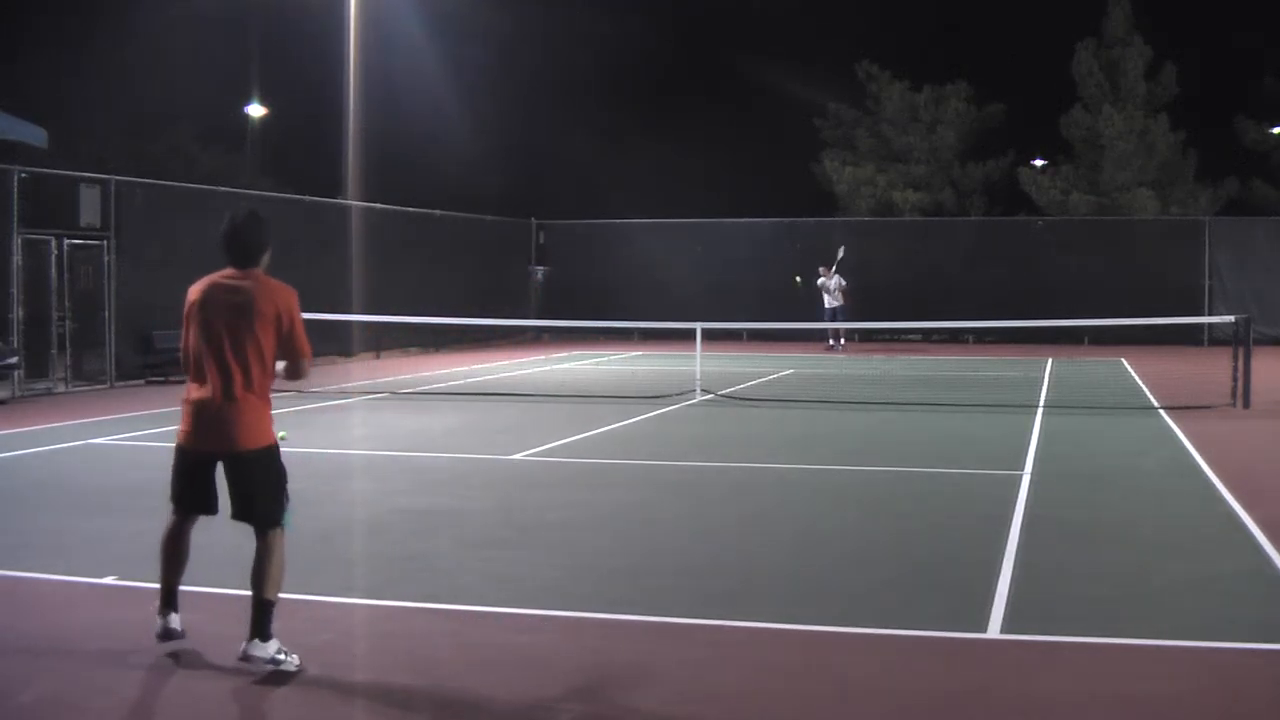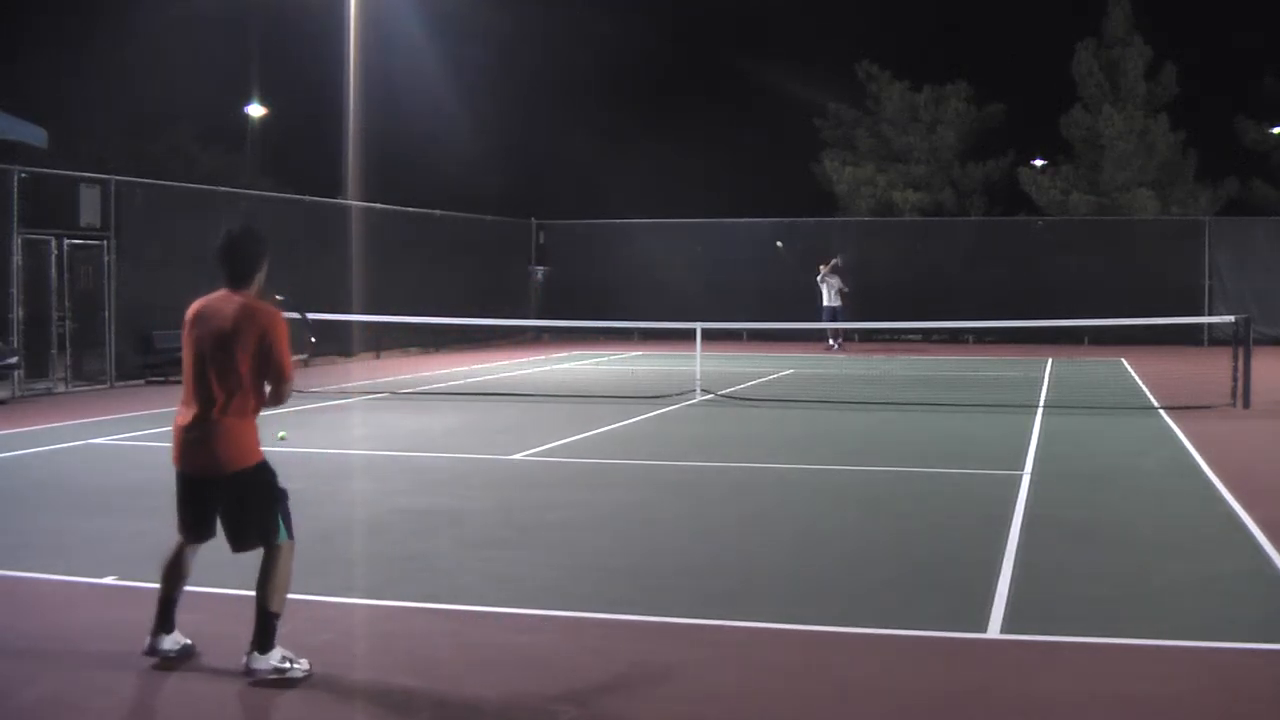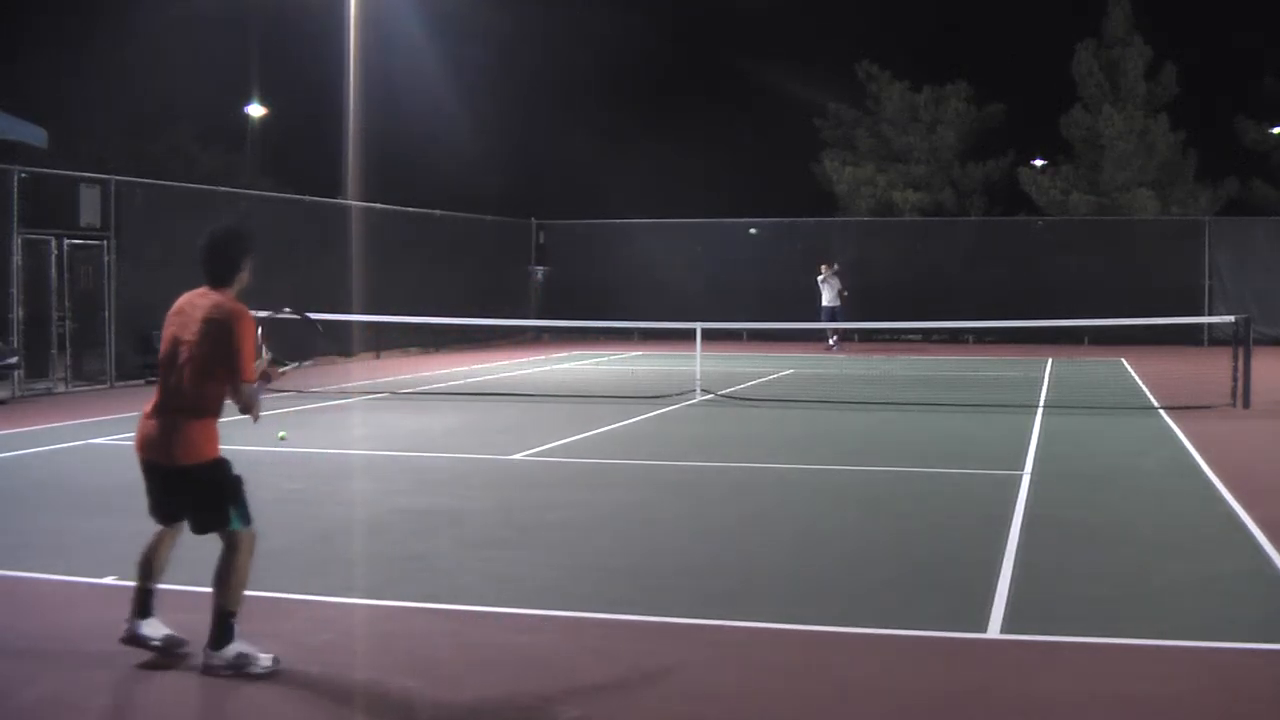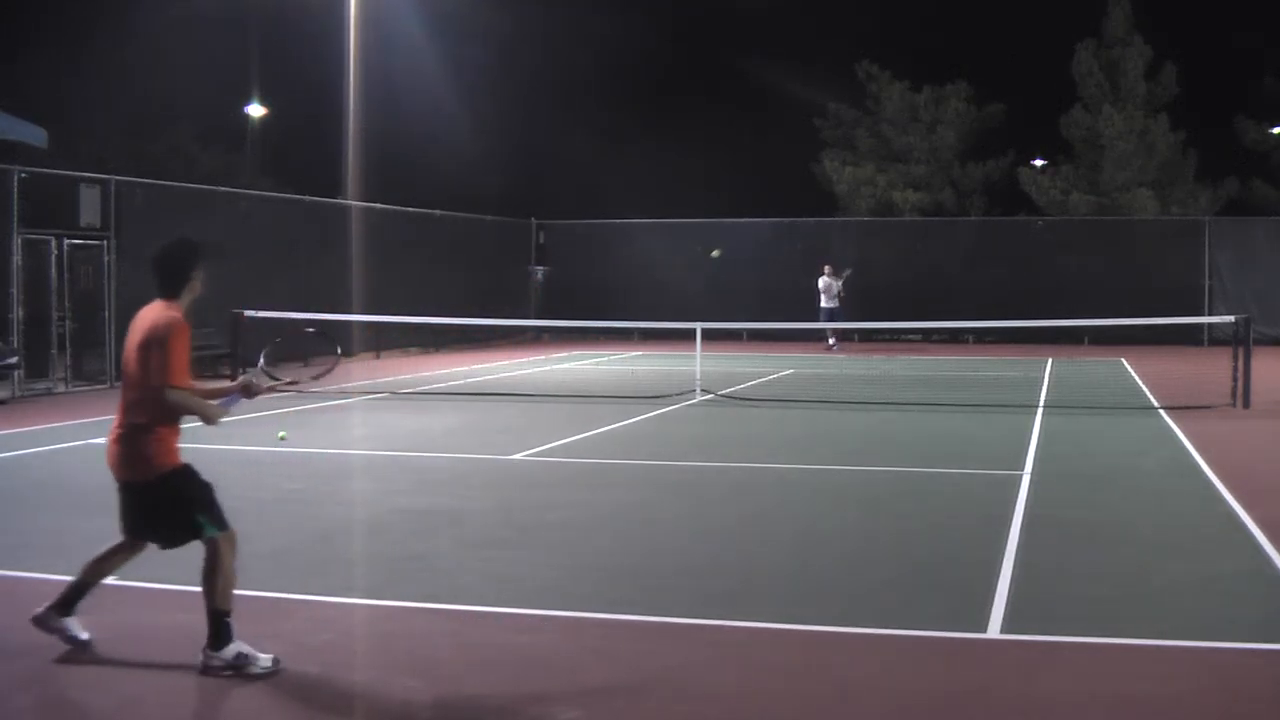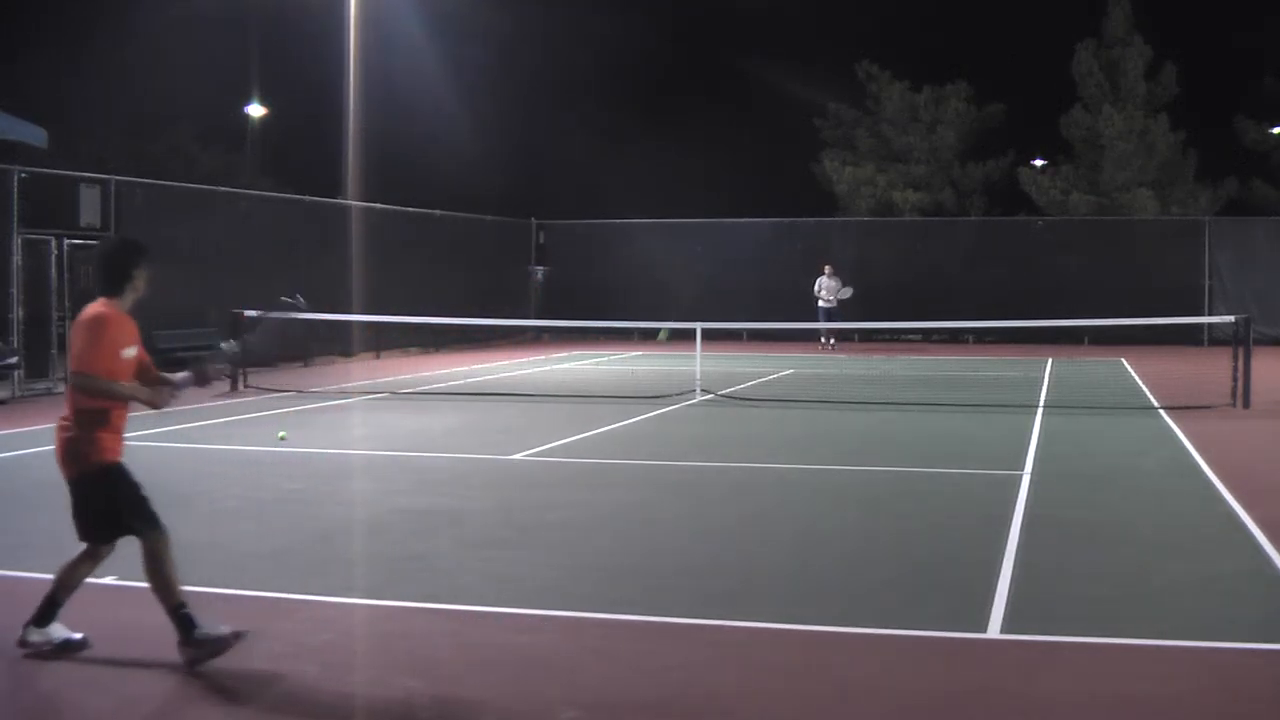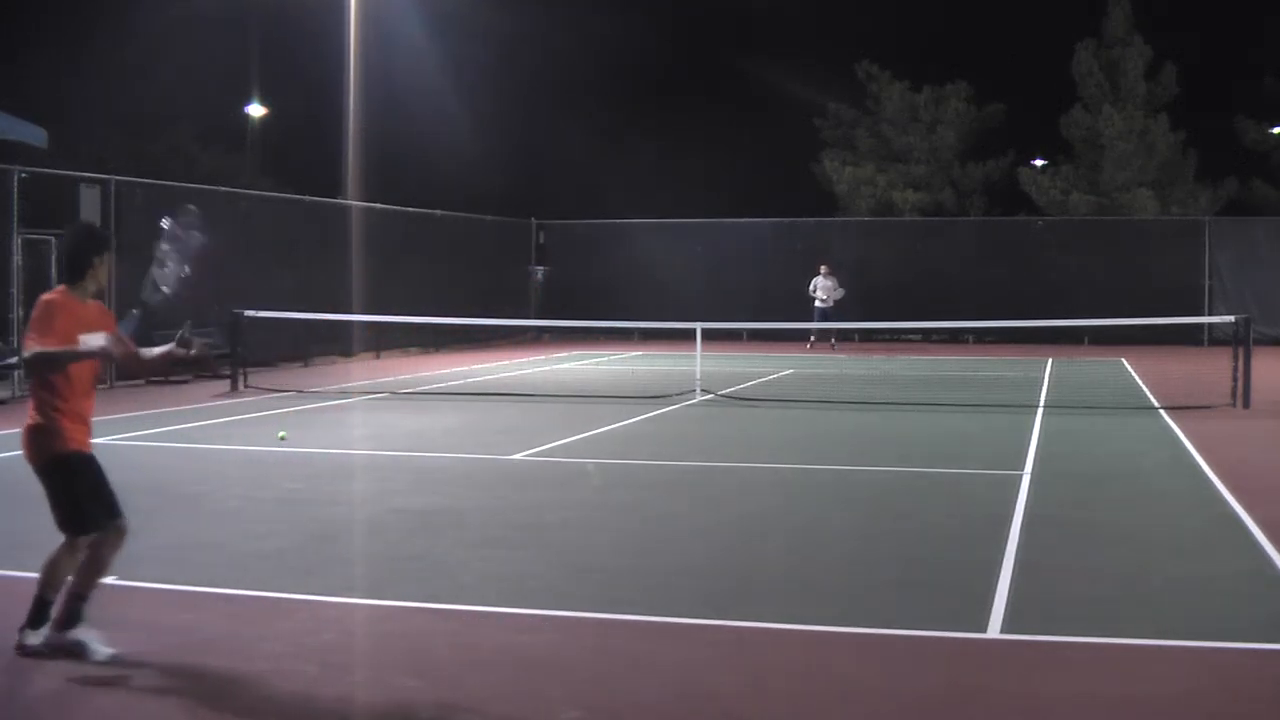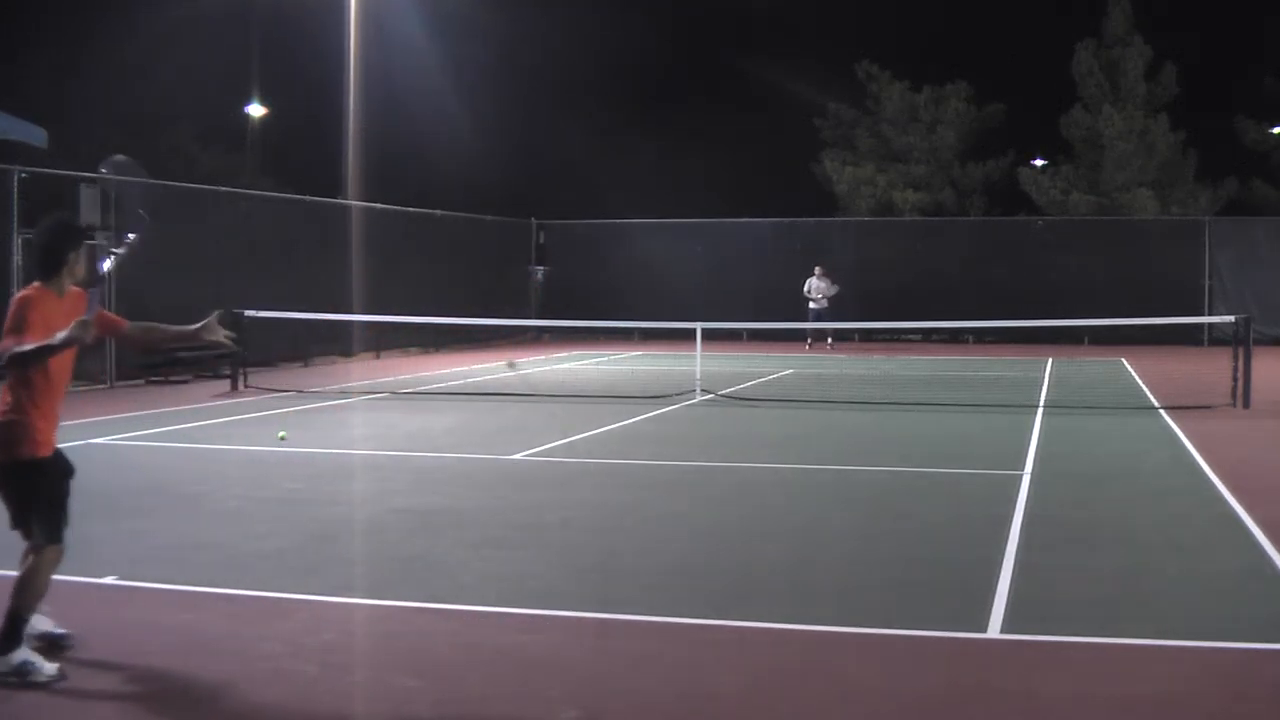
dt=0.2s
person 1, frame 1
left shoulder: (198, 292)
right shoulder: (280, 296)
left elbow: (188, 360)
right elbow: (299, 369)
left hip: (197, 426)
right hip: (249, 431)
left knee: (182, 518)
right knee: (272, 531)
left ankle: (168, 615)
right ankle: (260, 640)
person 1, frame 2
left shoulder: (197, 311)
right shoulder: (267, 318)
right elbow: (280, 393)
left hip: (189, 446)
right hip: (235, 453)
left knee: (191, 538)
right knee: (280, 545)
left ankle: (163, 634)
right ankle: (264, 651)
person 1, frame 3
left shoulder: (183, 305)
right shoulder: (235, 316)
right elbow: (242, 394)
left wrist: (248, 381)
right wrist: (255, 403)
left hip: (154, 437)
right hip: (189, 445)
left knee: (172, 524)
right knee: (241, 536)
left ankle: (142, 620)
right ankle: (221, 647)
person 1, frame 4
left shoulder: (152, 319)
right shoulder: (173, 325)
right elbow: (172, 394)
left wrist: (229, 388)
right wrist: (205, 410)
left hip: (128, 452)
right hip: (152, 457)
left knee: (136, 540)
right knee: (221, 541)
left ankle: (58, 612)
right ankle: (221, 647)
person 1, frame 5
left shoulder: (123, 322)
right shoulder: (98, 319)
left elbow: (147, 379)
right elbow: (81, 380)
left wrist: (188, 378)
right wrist: (141, 394)
left hip: (95, 450)
right hip: (90, 451)
left knee: (101, 543)
right knee: (153, 534)
left ankle: (39, 626)
right ankle: (190, 634)
person 1, frame 6
left shoulder: (95, 311)
right shoulder: (54, 306)
left elbow: (135, 357)
right elbow: (32, 358)
left wrist: (173, 350)
right wrist: (86, 349)
left hip: (70, 440)
right hip: (55, 440)
left knee: (81, 535)
right knee: (112, 529)
left ankle: (41, 625)
right ankle: (68, 626)
person 1, frame 7
left shoulder: (76, 301)
left elbow: (132, 331)
left wrist: (194, 333)
right wrist: (61, 341)
left knee: (46, 535)
right knee: (50, 546)
